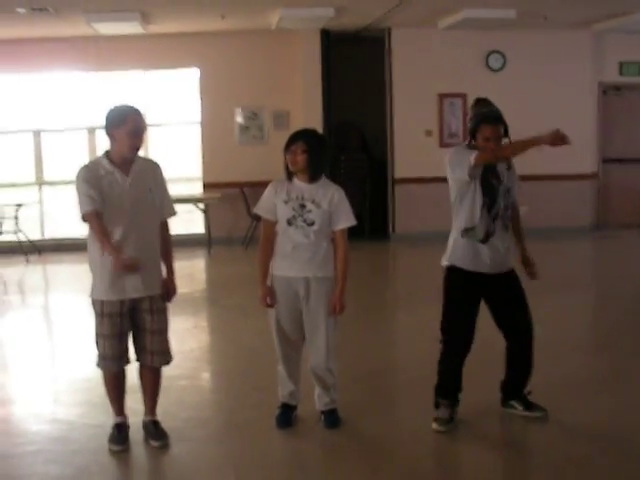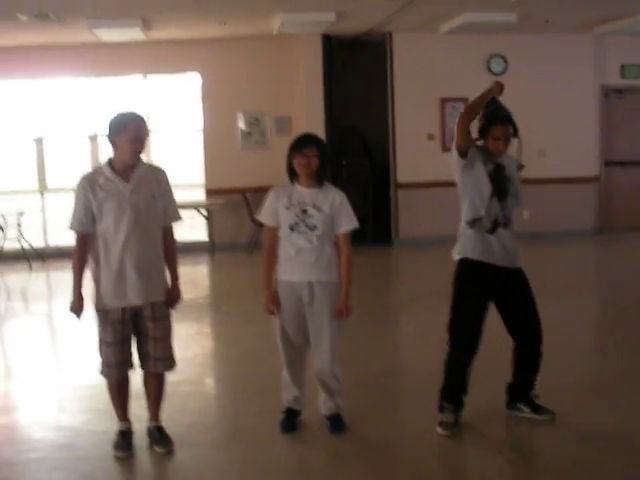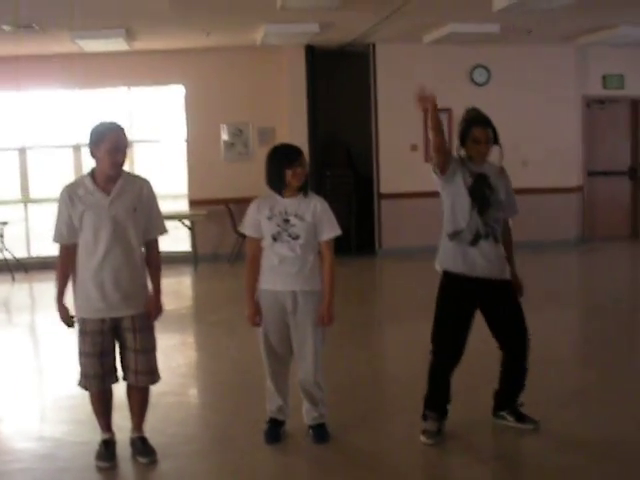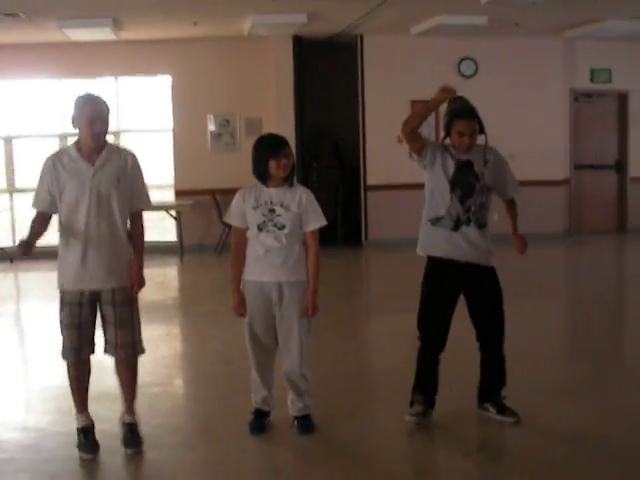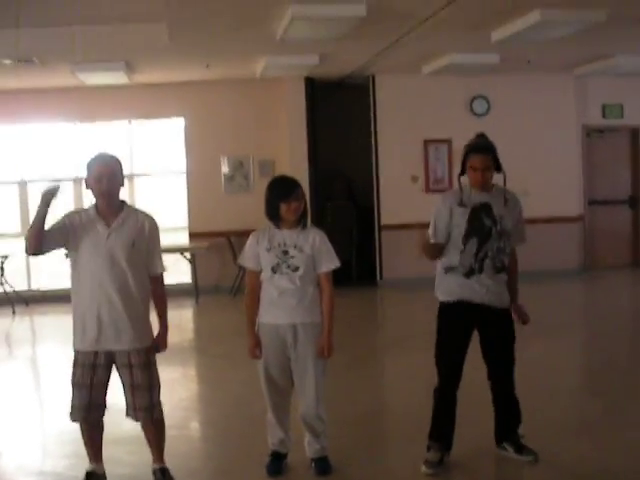
dt=0.3s
person 1, frame 1
left shoulder: (152, 171)
right shoulder: (90, 175)
left elbow: (161, 226)
right elbow: (93, 221)
left wrist: (170, 273)
right wrist: (116, 255)
left hip: (149, 282)
right hip: (109, 285)
left knee: (153, 355)
right knee: (111, 358)
left ankle: (150, 419)
right ankle: (119, 421)
person 1, frame 2
left shoulder: (157, 178)
right shoulder: (90, 184)
left elbow: (166, 233)
right elbow: (84, 240)
left wrist: (174, 280)
right wrist: (77, 290)
left hip: (153, 289)
right hip: (111, 293)
left knee: (157, 362)
right knee: (115, 365)
left ankle: (154, 424)
right ankle: (124, 427)
person 1, frame 3
left shoulder: (141, 189)
right shoulder: (72, 195)
left elbow: (151, 246)
right elbow: (67, 251)
left wrist: (156, 293)
right wrist: (60, 299)
left hip: (134, 301)
right hip: (92, 304)
left knee: (140, 373)
right knee: (96, 378)
left ankle: (138, 435)
right ankle: (107, 438)
person 1, frame 4
left shoulder: (125, 161)
right shoulder: (56, 164)
left elbow: (135, 217)
right elbow: (43, 212)
left wrist: (138, 265)
right wrist: (31, 238)
left hip: (117, 274)
right hip: (74, 275)
left knee: (127, 349)
right knee: (76, 353)
left ankle: (128, 418)
right ankle: (85, 423)
person 1, frame 5
left shoulder: (144, 224)
right shoulder: (74, 222)
left elbow: (156, 280)
right elbow: (33, 247)
left wrist: (163, 329)
right wrist: (43, 207)
left hip: (134, 335)
right hip: (89, 336)
left knee: (148, 409)
right knee: (85, 410)
person 2, frame 1
left shoulder: (505, 163)
right shoulder: (458, 157)
right elbow: (488, 157)
left wrist: (524, 252)
right wrist: (542, 140)
left hip: (500, 266)
right hip: (463, 265)
left knee: (521, 332)
right knee: (456, 339)
left ankle: (513, 394)
right ankle: (446, 402)
person 2, frame 2
left shoulder: (510, 165)
right shoulder: (468, 158)
right elbow: (463, 122)
right wrist: (490, 94)
left hip: (508, 264)
right hip: (474, 262)
left knee: (530, 333)
right knee: (464, 339)
left ankle: (519, 397)
right ankle: (450, 405)
person 2, frame 3
left shoulder: (499, 175)
right shoulder: (450, 170)
left elbow: (504, 225)
right elbow: (438, 144)
left wrist: (513, 270)
right wrist: (431, 110)
left hip: (496, 276)
right hip: (458, 273)
left knee: (516, 343)
right knee: (446, 349)
left ankle: (505, 405)
right ankle: (434, 414)
person 2, frame 4
left shoulder: (491, 159)
right shoulder: (435, 155)
left elbow: (509, 196)
right elbow: (408, 131)
left wrist: (516, 230)
right wrist: (437, 100)
left hip: (480, 260)
right hip: (442, 259)
left knee: (492, 333)
right knee: (432, 334)
left ankle: (490, 398)
right ankle: (422, 399)
person 2, frame 5
left shoulder: (509, 201)
right shoulder: (450, 201)
left elbow: (511, 255)
right elbow: (436, 250)
left wrist: (516, 300)
right wrist: (427, 247)
left hip: (496, 302)
right hip: (454, 301)
left knee: (503, 373)
right knee: (448, 376)
left ankle: (507, 436)
right ankle: (438, 444)
person 3, frame 1
left shoulder: (332, 194)
right shoulder: (276, 190)
left elbow: (341, 245)
right elbow: (266, 239)
left wrist: (340, 290)
right wrist: (263, 282)
left hip: (320, 280)
right hip: (283, 279)
left knee: (322, 349)
right knee: (286, 346)
left ankle: (327, 403)
right ankle: (288, 401)
person 3, frame 2
left shoulder: (334, 198)
right shoulder: (278, 196)
left elbow: (344, 248)
right elbow: (270, 246)
left wrist: (345, 293)
right wrist: (268, 288)
left hip: (323, 284)
right hip: (287, 284)
left knee: (326, 353)
right knee: (291, 351)
left ankle: (332, 407)
right ankle: (292, 406)
person 3, frame 3
left shoulder: (316, 205)
right shoulder: (259, 207)
left elbow: (327, 256)
right elbow: (252, 257)
left wrist: (328, 300)
right wrist: (250, 300)
left hip: (307, 293)
right hip: (270, 294)
left knee: (309, 362)
right knee: (274, 360)
left ankle: (316, 417)
right ankle: (276, 416)
person 3, frame 4
left shoulder: (302, 196)
right shoulder: (245, 197)
left elbow: (312, 247)
right elbow: (238, 247)
left wrist: (312, 291)
right wrist: (235, 290)
left hip: (292, 284)
right hip: (256, 284)
left knee: (294, 353)
right knee: (260, 351)
left ankle: (301, 408)
right ankle: (261, 406)
person 3, frame 5
left shoulder: (315, 238)
right shoulder: (258, 240)
left elbow: (326, 288)
right elbow: (252, 290)
left wrist: (327, 332)
right wrist: (251, 333)
left hip: (307, 325)
right hip: (271, 326)
left knee: (311, 395)
right knee: (275, 393)
left ankle: (317, 450)
right ankle: (278, 449)
